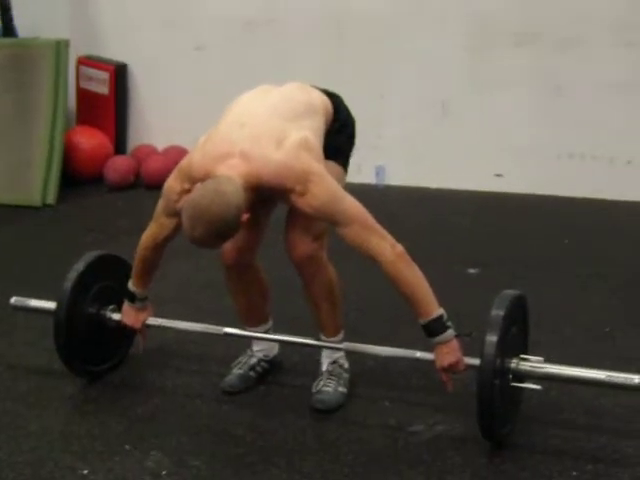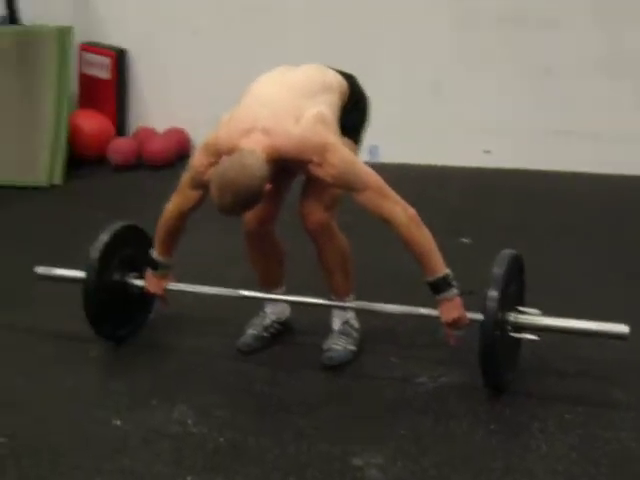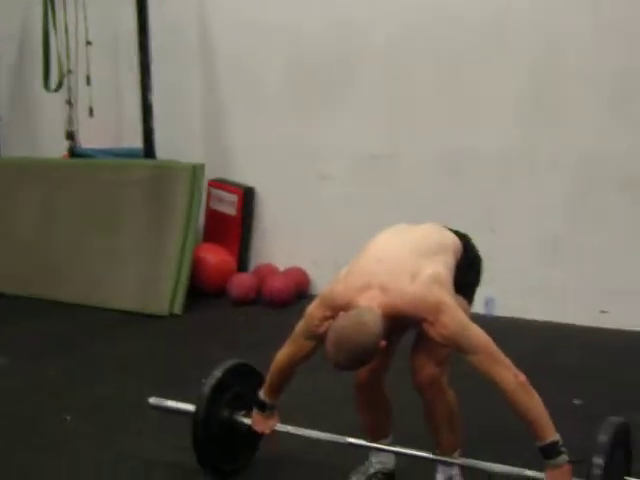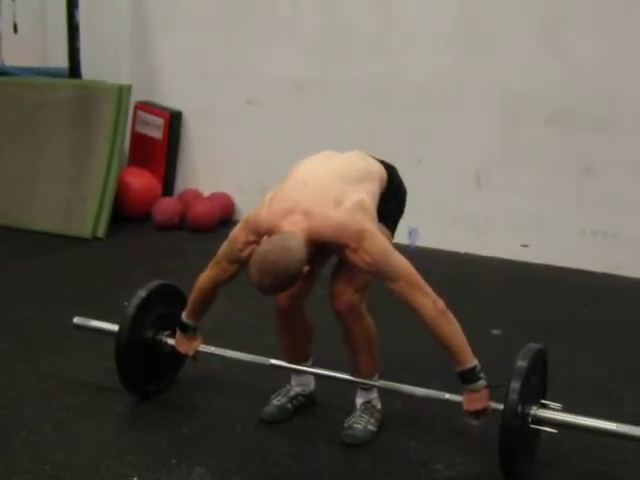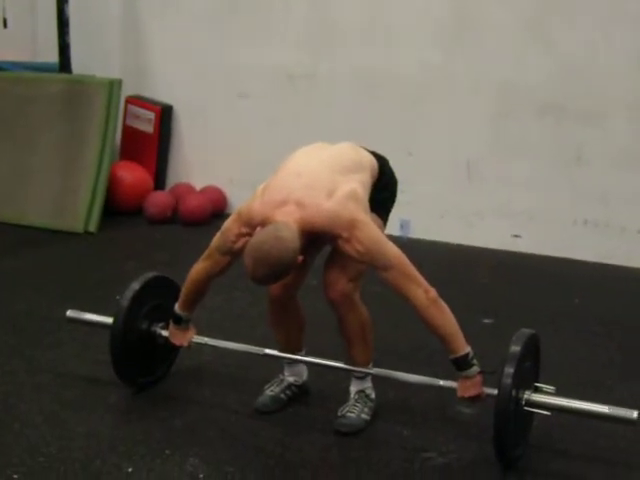
dt=1s
person 1, frame 1
left shoulder: (300, 179)
right shoulder: (189, 176)
left elbow: (387, 249)
right elbow: (154, 237)
left wrist: (440, 333)
right wrist: (136, 299)
left knee: (304, 250)
right knee: (234, 255)
left ankle: (334, 357)
right ankle: (263, 348)
person 1, frame 2
left shoulder: (318, 151)
right shoulder: (215, 152)
left elbow: (400, 213)
right elbow: (177, 207)
left wrist: (445, 290)
right wrist: (157, 266)
left knee: (316, 218)
right knee: (255, 223)
left ankle: (345, 317)
right ankle: (276, 311)
person 1, frame 3
left shoulder: (434, 313)
right shoulder: (331, 305)
left elbow: (512, 378)
right elbow: (289, 354)
right wrist: (265, 406)
left knee: (427, 374)
right knee: (365, 378)
person 1, frame 4
left shoulder: (356, 238)
right shoulder: (256, 228)
left elbow: (430, 304)
right elbow: (212, 276)
left wrist: (473, 379)
right wrist: (188, 327)
left knee: (346, 299)
right knee: (286, 301)
left ankle: (369, 399)
right ankle: (301, 385)
person 1, frame 5
left shoulder: (349, 228)
right shoulder: (248, 220)
left elbow: (423, 293)
right elbow: (205, 267)
left wrist: (466, 365)
right wrist: (180, 319)
left knee: (339, 289)
right knee: (279, 291)
left ankle: (363, 388)
right ankle: (294, 375)
